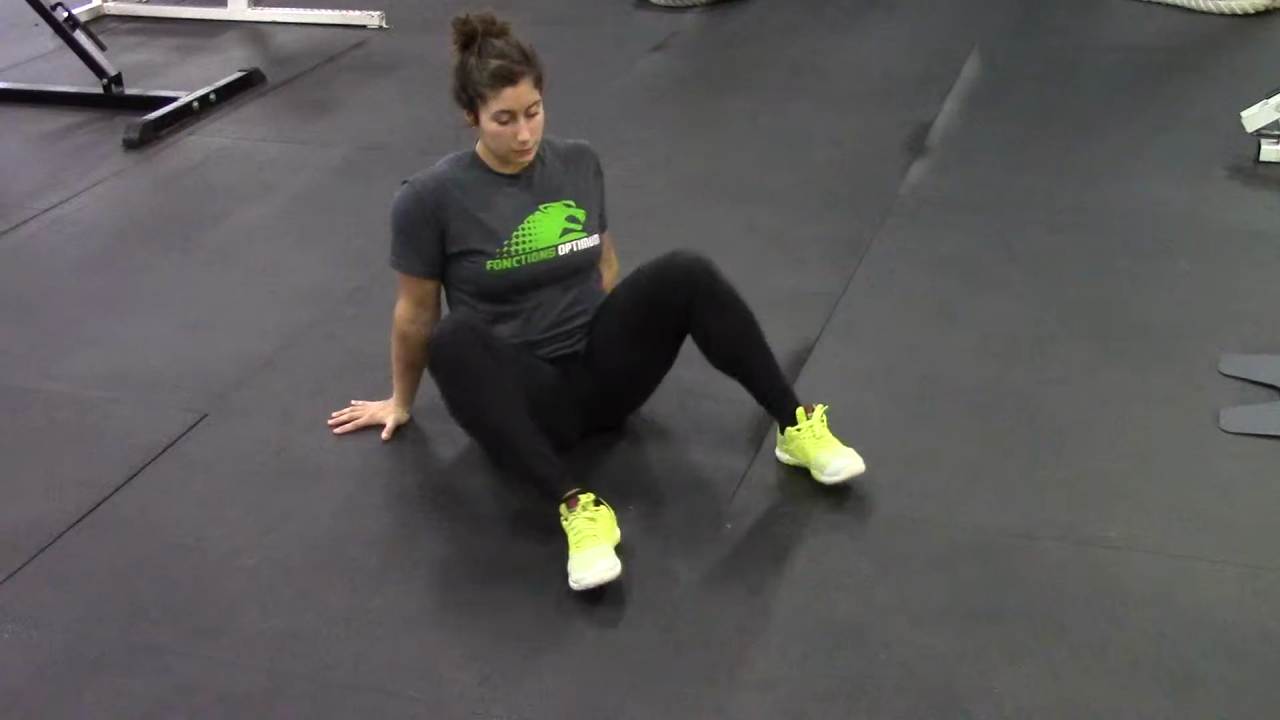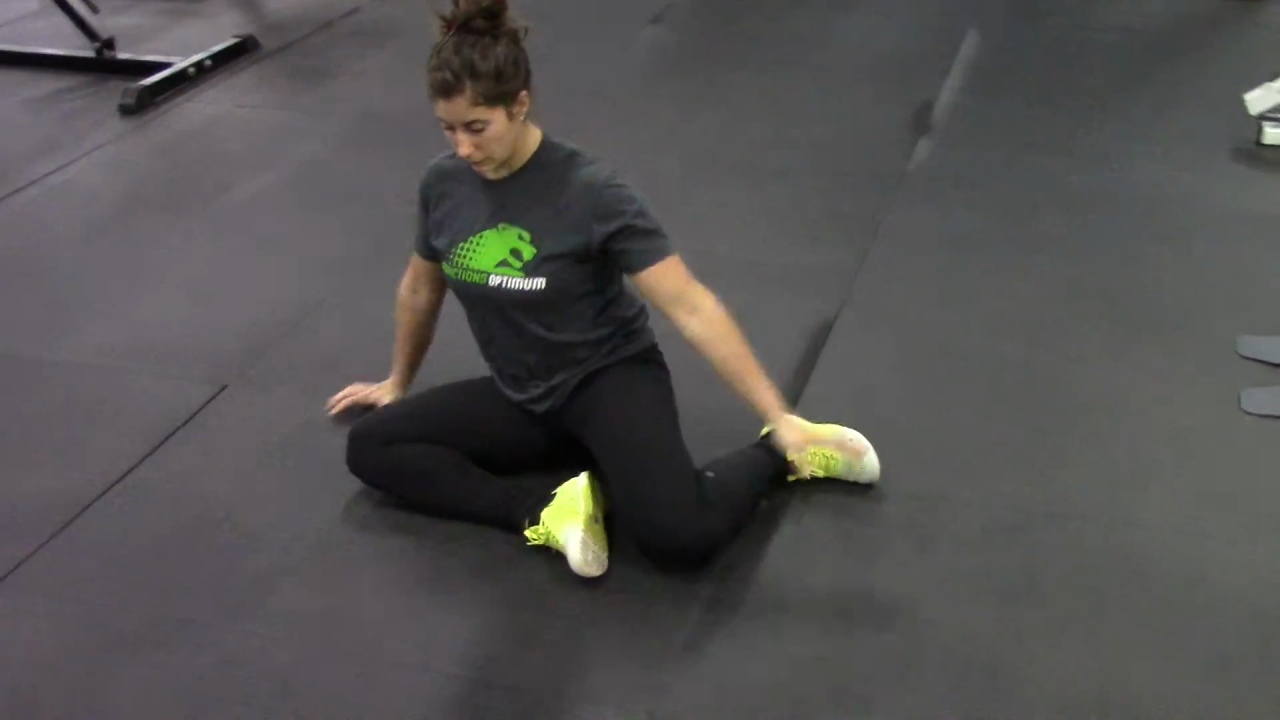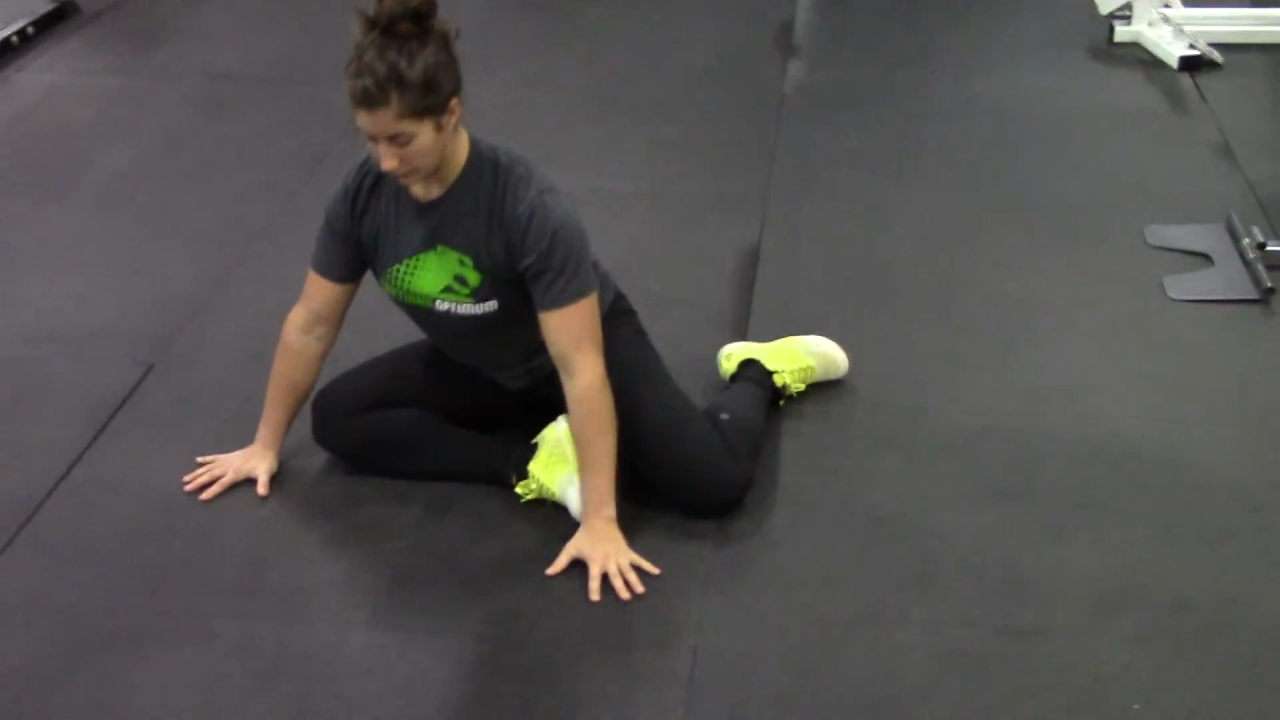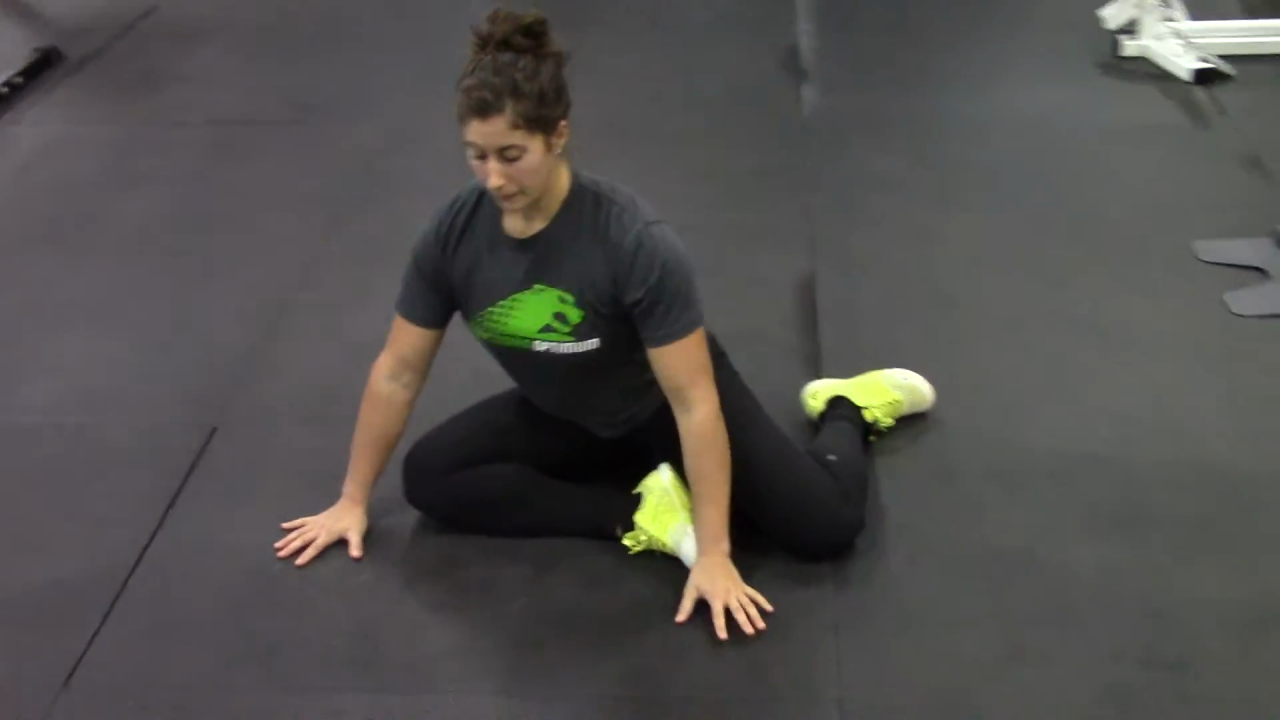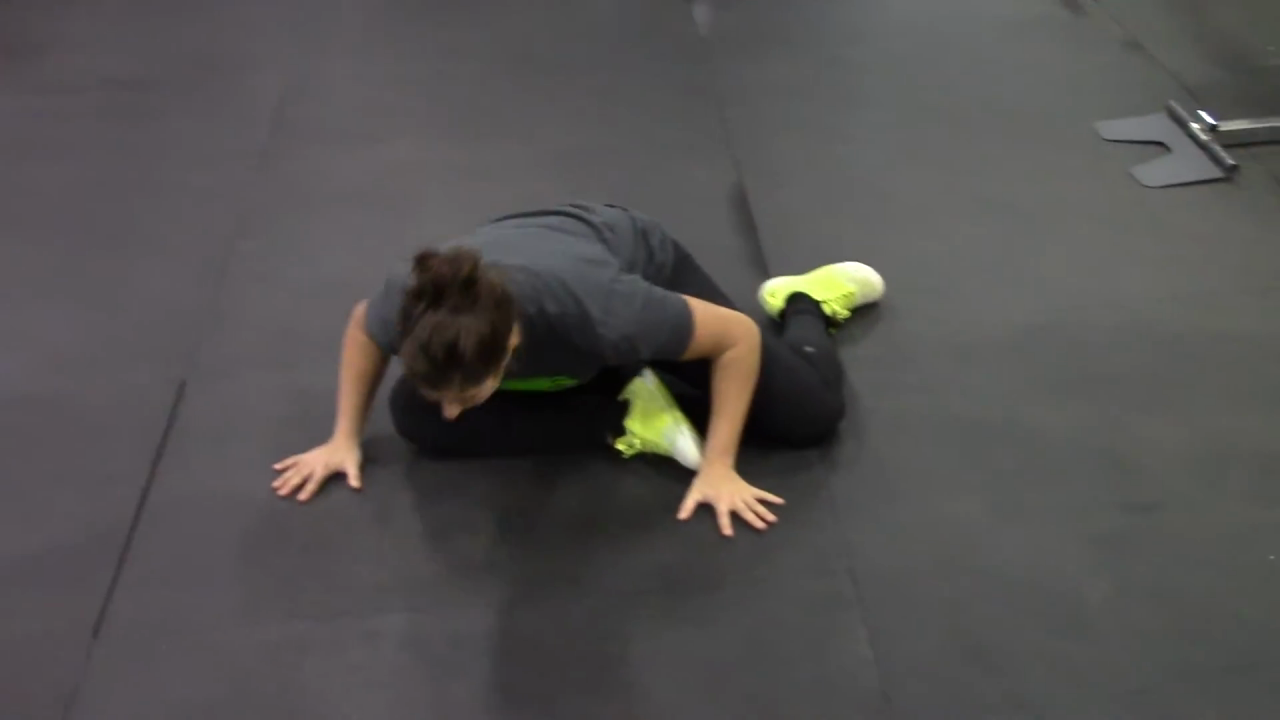
dt=1s
person 1, frame 1
left shoulder: (578, 161)
right shoulder: (432, 197)
right elbow: (416, 312)
right wrist: (401, 400)
left hip: (605, 367)
right hip: (524, 395)
left knee: (686, 273)
right knee: (447, 347)
left ankle: (796, 424)
right ankle: (576, 506)
person 1, frame 2
left shoulder: (591, 193)
right shoulder: (443, 184)
left elbow: (691, 305)
right elbow: (420, 288)
left wrist: (775, 417)
right wrist: (397, 383)
left hip: (609, 379)
right hip: (521, 400)
left knee: (682, 536)
right knee: (372, 448)
left ankle: (785, 444)
right ankle: (545, 509)
person 1, frame 3
left shoulder: (530, 207)
right shoulder: (363, 193)
left elbow: (580, 370)
right elbow: (311, 324)
left wrist: (600, 522)
right wrist: (266, 443)
left hip: (580, 345)
right hip: (475, 367)
left knee: (713, 483)
right knee: (336, 418)
left ankle: (759, 374)
right ankle: (532, 459)
person 1, frame 4
left shoulder: (634, 241)
right shoulder: (451, 235)
left elbow: (693, 403)
right elbow: (397, 374)
left wrist: (715, 556)
right wrist: (353, 501)
left hip: (660, 406)
right hip: (561, 416)
left knee: (825, 527)
right knee: (428, 477)
left ankle: (849, 408)
right ankle: (638, 513)
person 1, frame 5
left shoulder: (603, 315)
right shoulder: (406, 315)
left elbow: (740, 337)
right elbow: (362, 323)
left wrist: (717, 466)
right wrist: (345, 438)
left hip: (641, 266)
left knee: (810, 414)
right knee: (413, 418)
left ankle: (806, 300)
right ankle: (626, 417)
